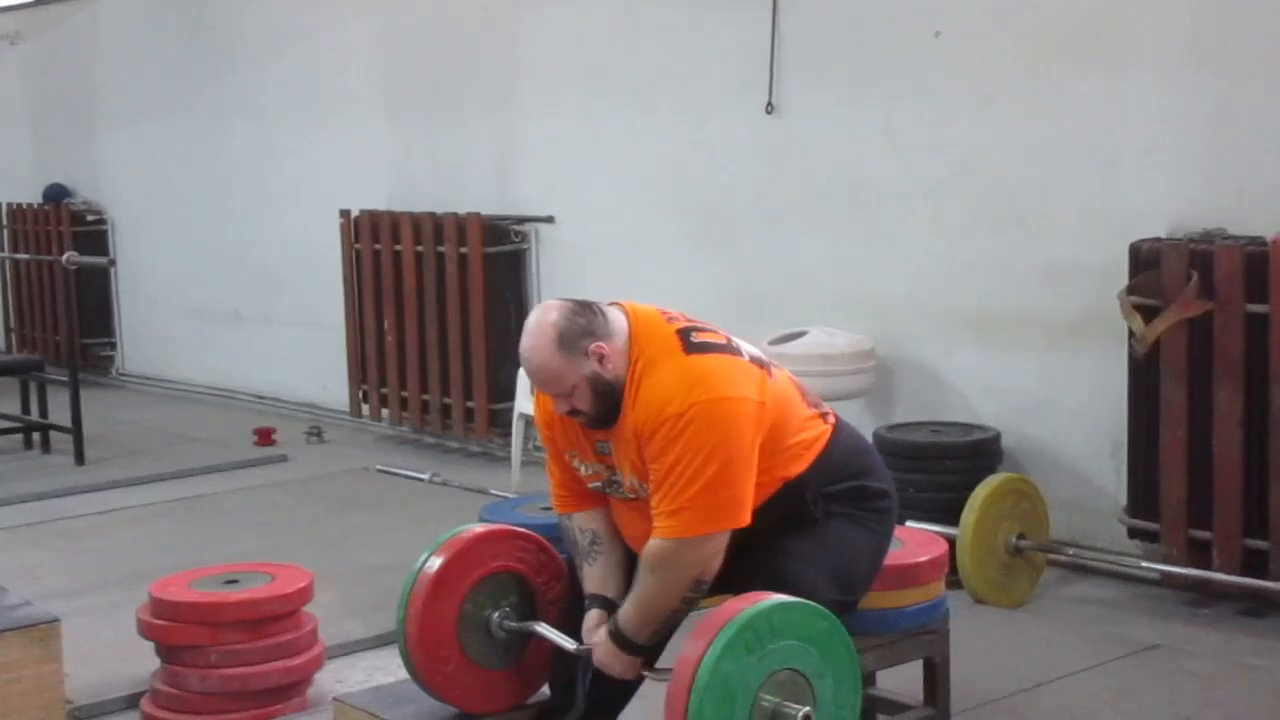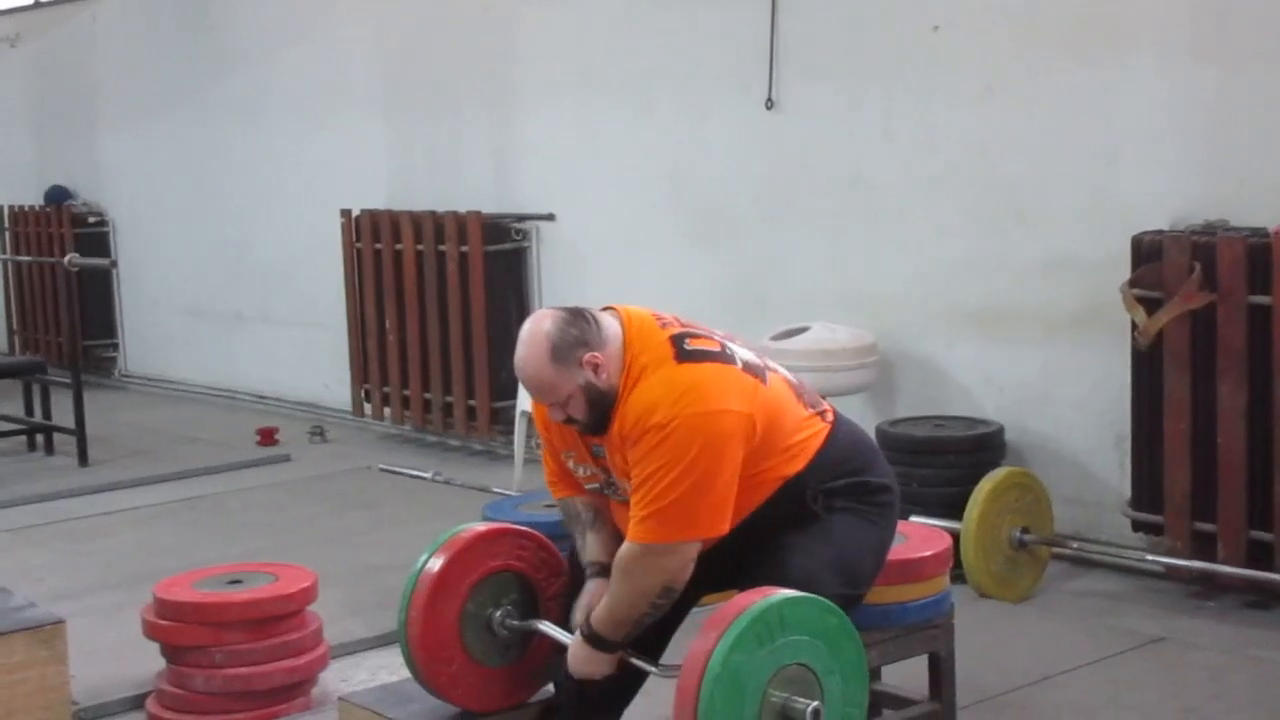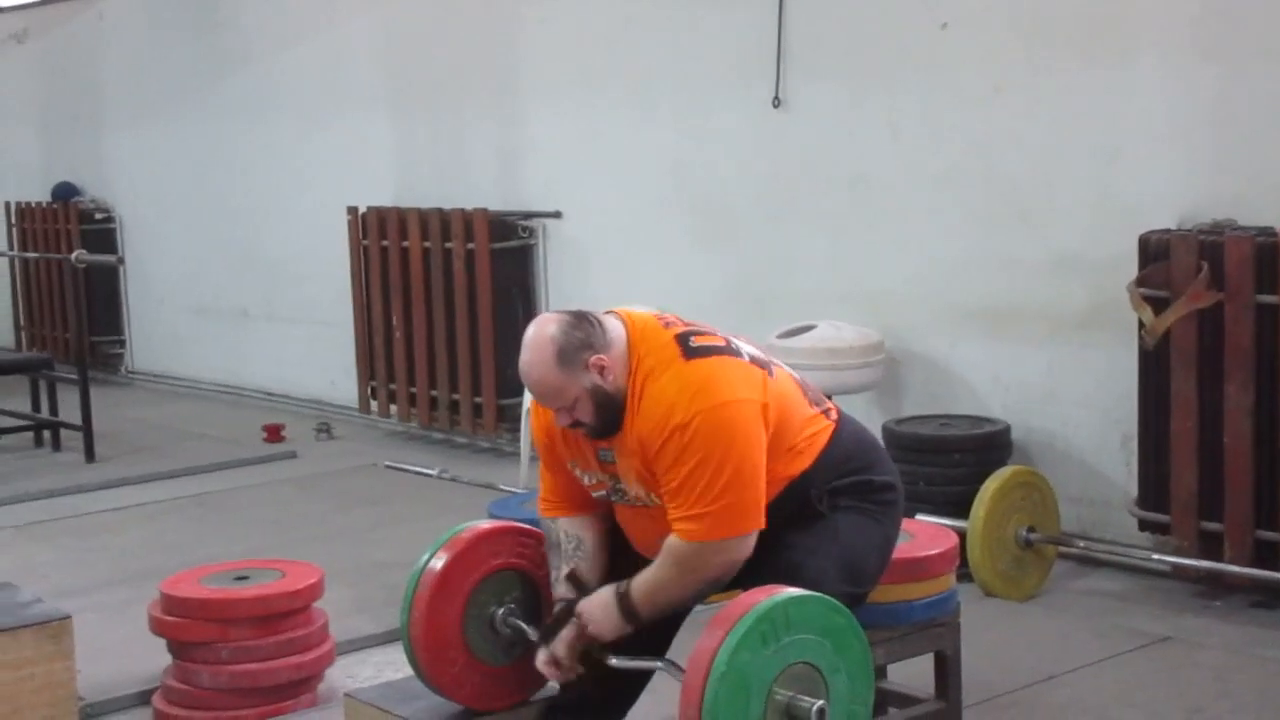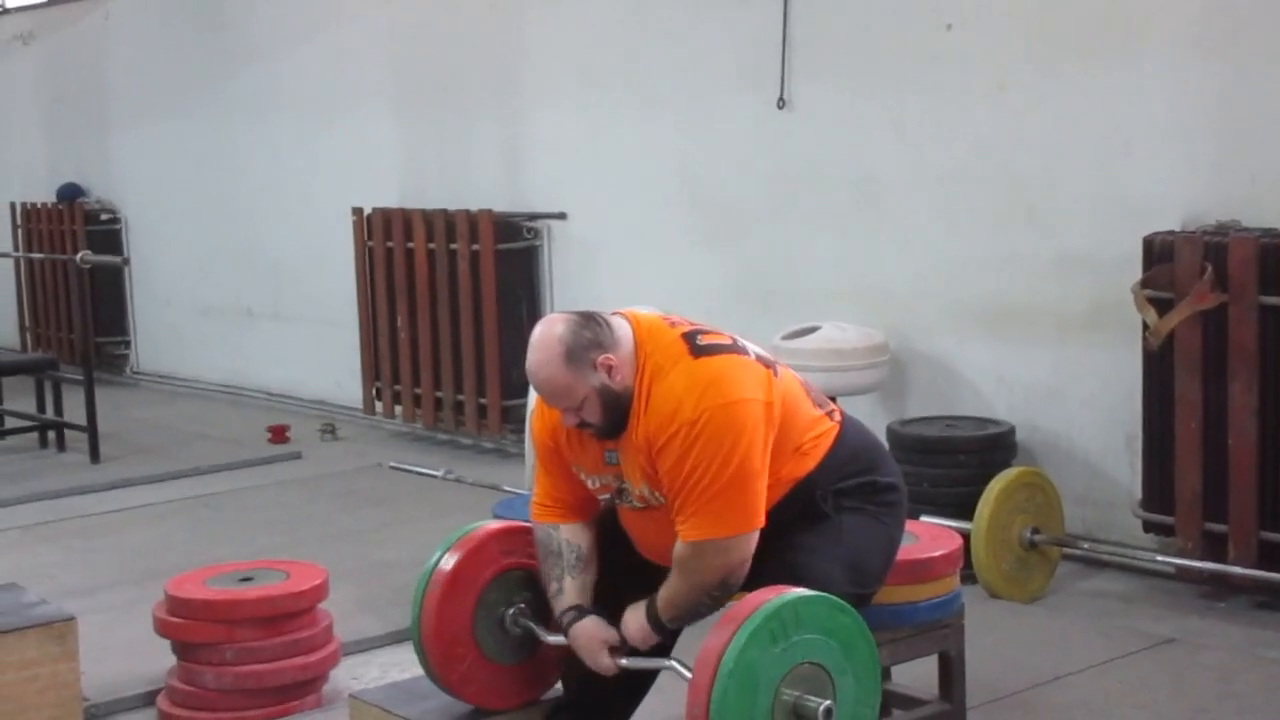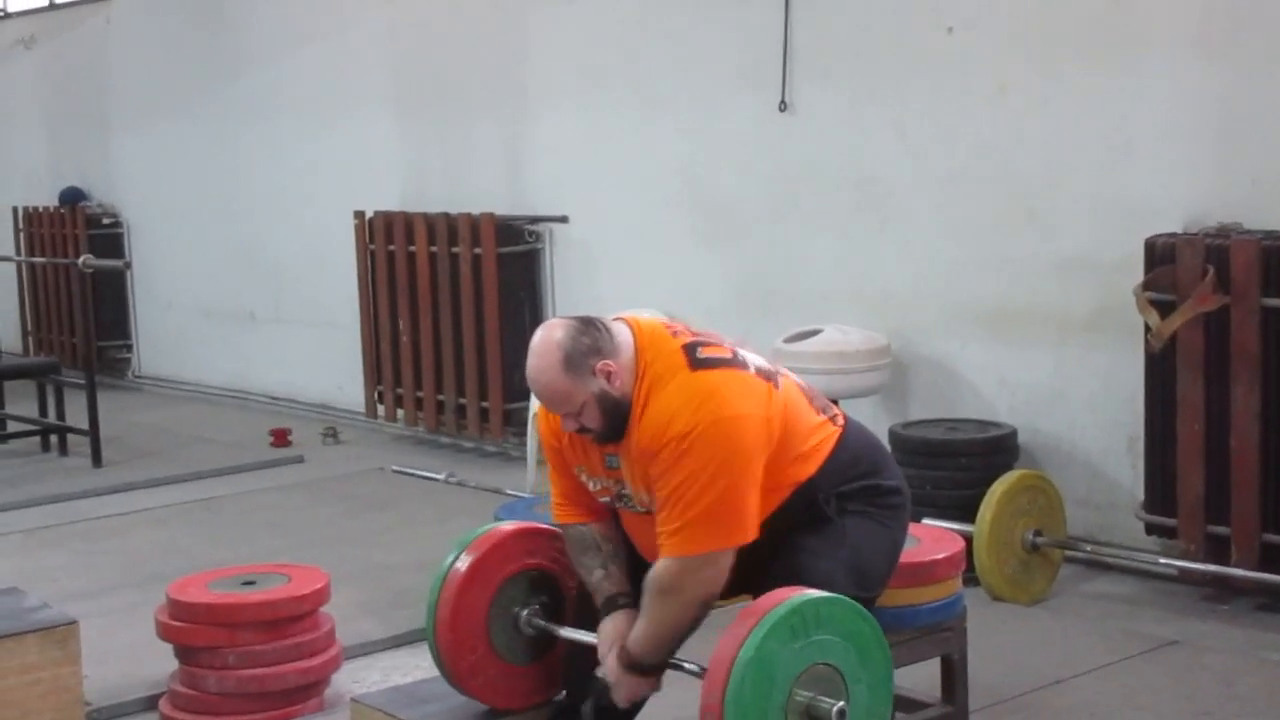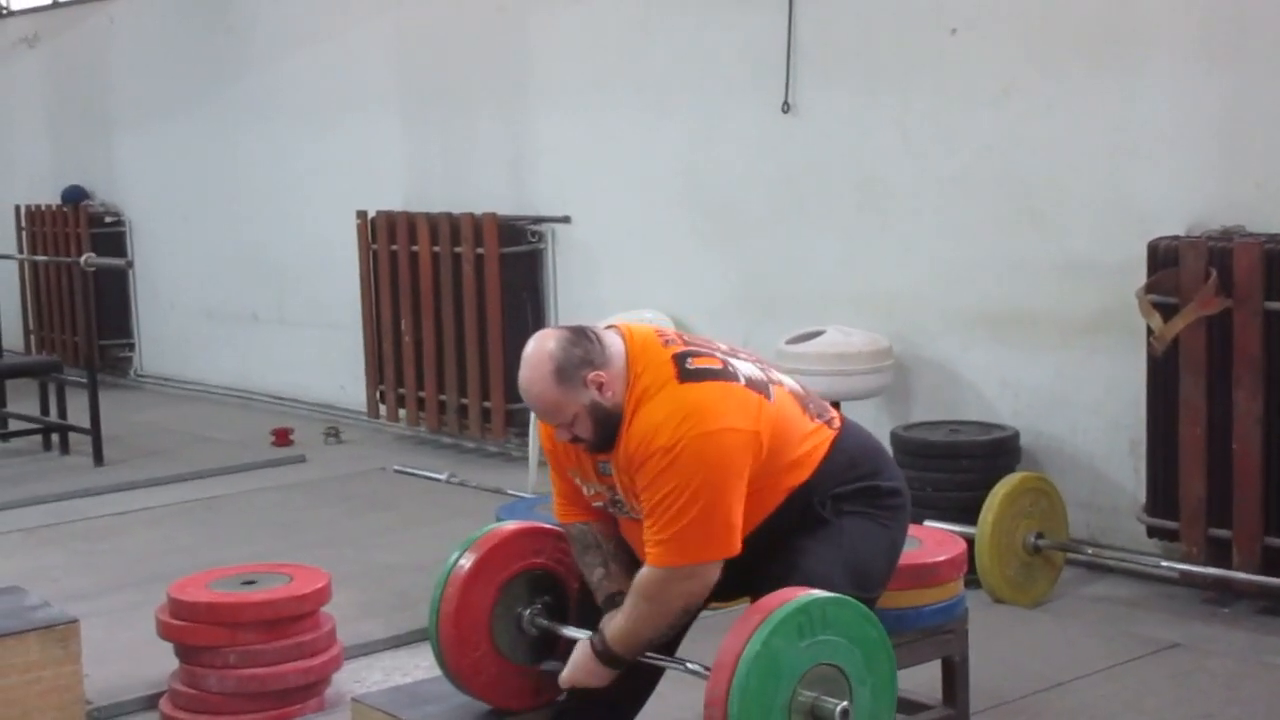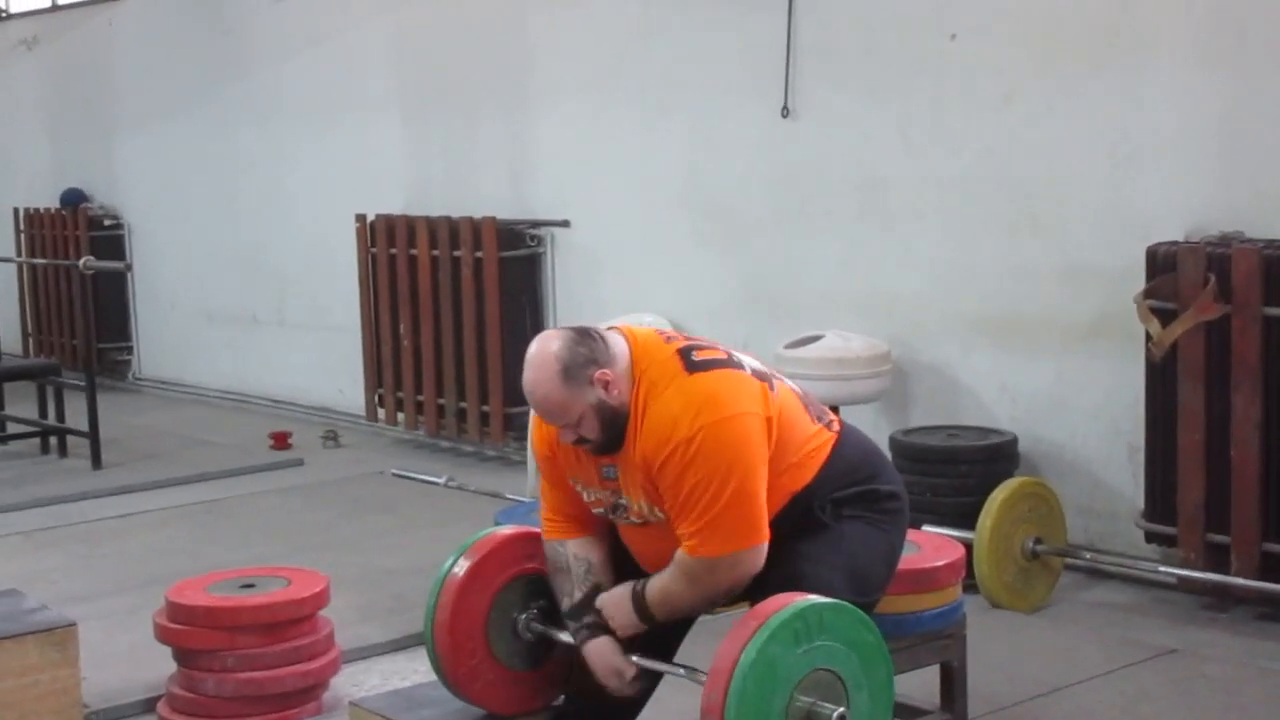
dt=0.4s
person 1, frame 1
left shoulder: (694, 388)
right shoulder: (563, 378)
left elbow: (687, 553)
right elbow: (583, 500)
left wrist: (628, 640)
right wrist: (600, 603)
right knee: (586, 627)
person 1, frame 2
left shoulder: (683, 396)
right shoulder: (563, 381)
left elbow: (659, 558)
right elbow: (576, 485)
left wrist: (598, 641)
right wrist: (597, 574)
right knee: (611, 613)
person 1, frame 3
left shoulder: (696, 392)
right shoulder: (563, 392)
left elbow: (719, 550)
right elbow: (568, 508)
left wrist: (627, 604)
right wrist: (575, 610)
person 1, frame 4
left shoulder: (703, 391)
right shoulder: (567, 389)
left elbow: (723, 554)
right elbow: (560, 512)
left wrist: (657, 617)
right wrist: (576, 616)
right knee: (600, 619)
person 1, frame 5
left shoulder: (700, 404)
right shoulder: (572, 395)
left elbow: (692, 570)
right elbow: (583, 511)
left wrist: (639, 663)
right wrist: (615, 606)
right knee: (604, 611)
person 1, frame 6
left shoulder: (689, 413)
right shoulder: (569, 402)
left elbow: (685, 575)
right elbow: (584, 510)
left wrist: (608, 653)
right wrist: (612, 603)
person 1, frame 7
left shoulder: (698, 404)
right shoulder: (563, 407)
left elbow: (729, 563)
right elbow: (569, 527)
left wrist: (642, 604)
right wrist: (588, 632)
right knee: (607, 639)
